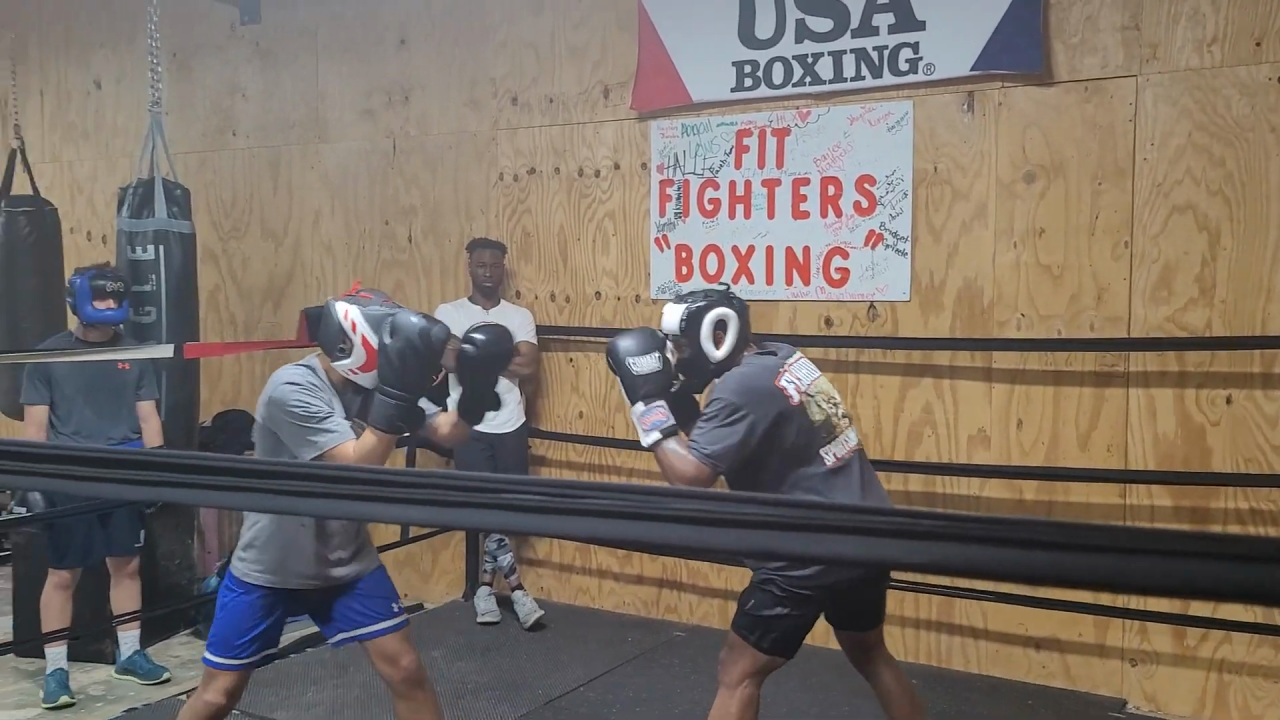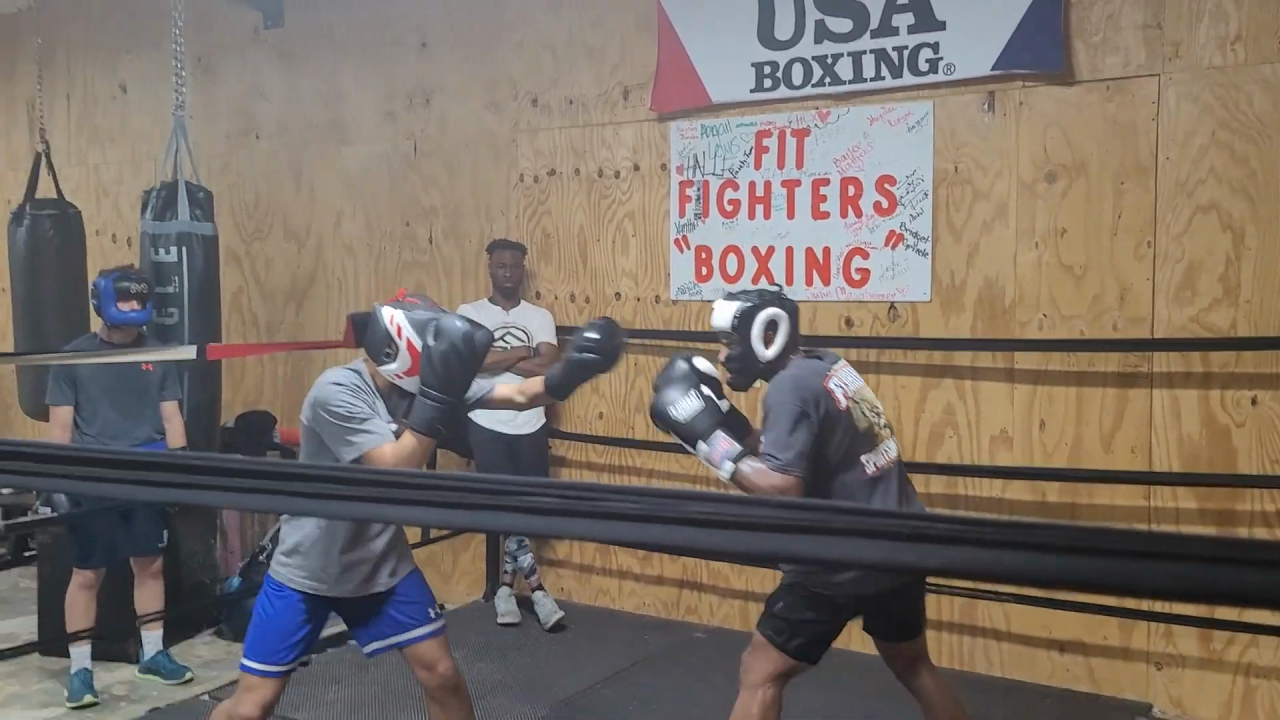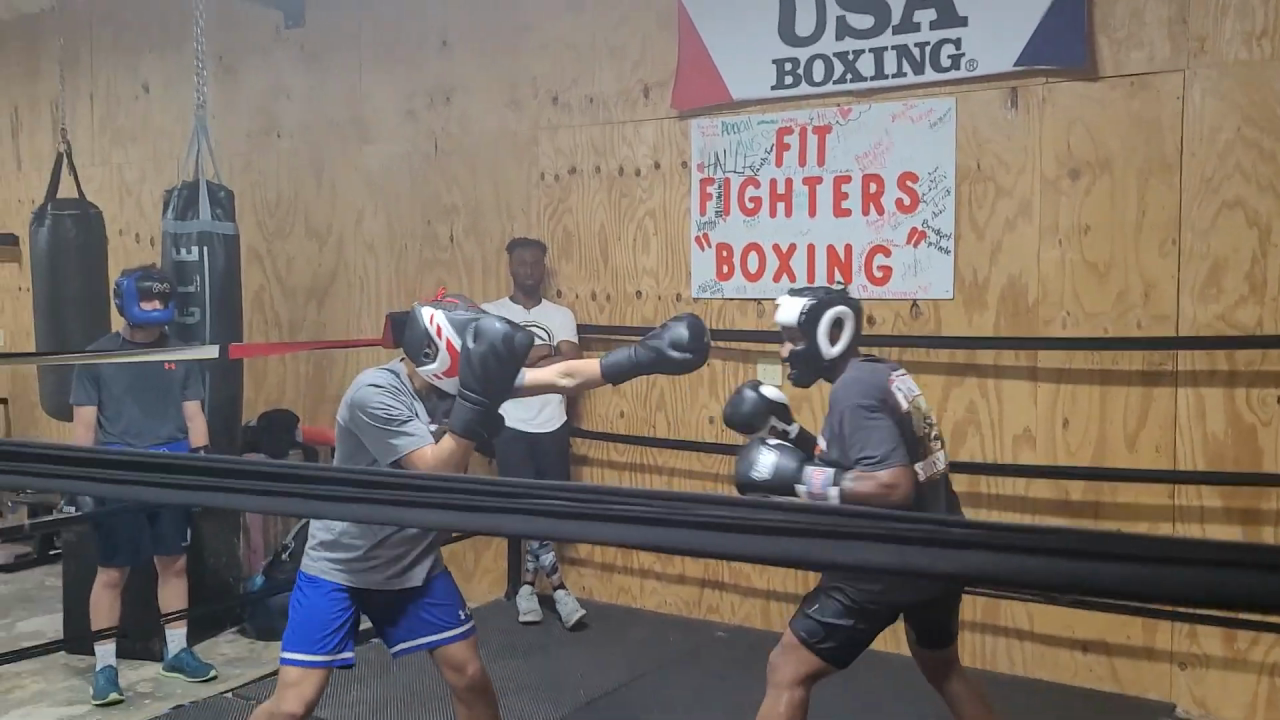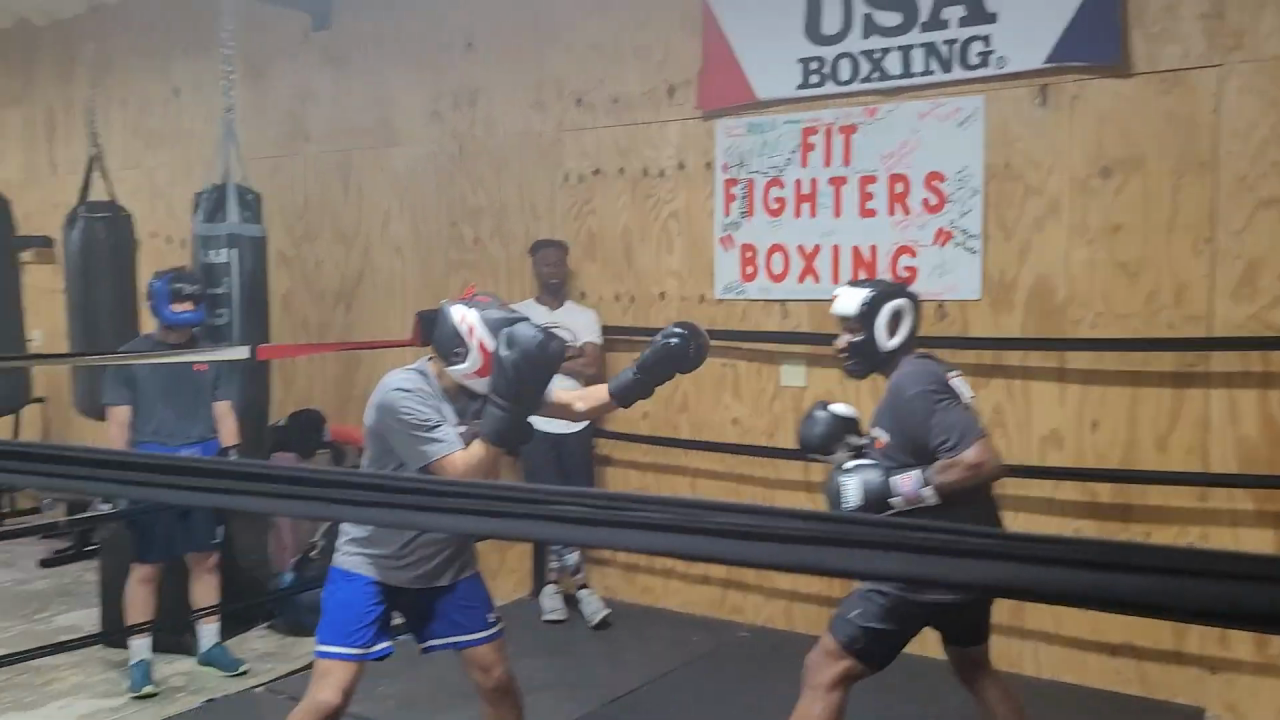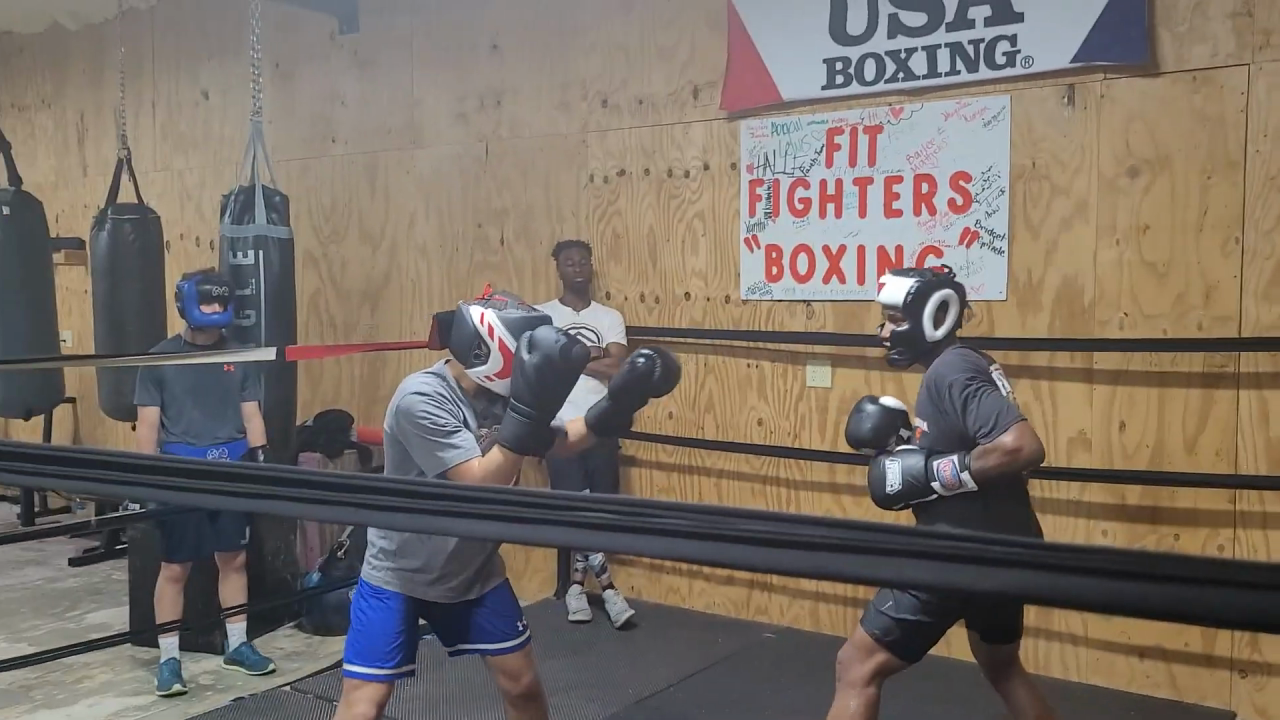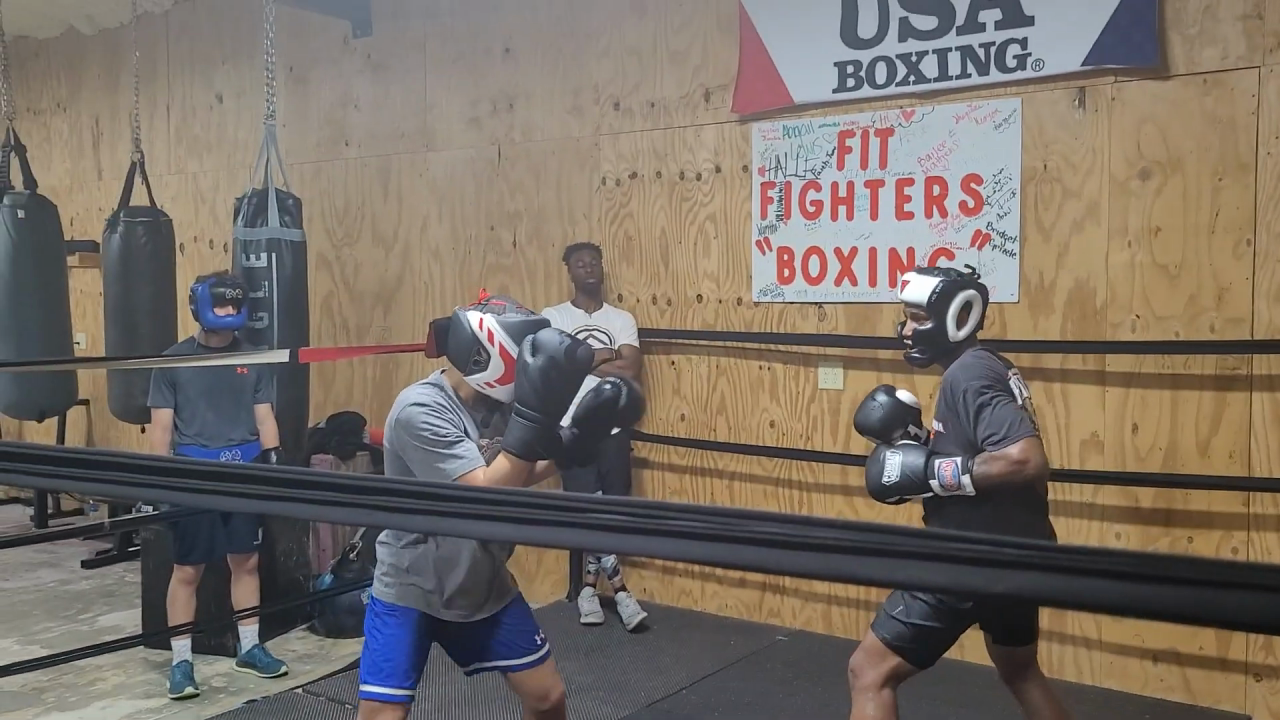
dt=0.1s
person 1, frame 1
left shoulder: (741, 386)
right shoulder: (782, 357)
left elbow: (688, 475)
right elbow: (720, 446)
left wrist: (645, 400)
right wrist: (675, 398)
left knee: (738, 674)
right knee: (869, 653)
person 1, frame 2
left shoulder: (790, 388)
right shoulder: (825, 365)
left elbow: (780, 487)
right elbow: (791, 459)
left wrist: (708, 437)
right wrist: (722, 416)
left knee: (761, 673)
right knee: (912, 666)
person 1, frame 3
left shoulder: (855, 391)
right shoulder: (882, 372)
left elbow: (893, 487)
left wrist: (801, 479)
right wrist: (789, 434)
left knee: (787, 673)
right knee: (942, 670)
person 1, frame 4
left shoulder: (914, 383)
right shoulder: (925, 376)
left elbow: (982, 461)
left wrist: (889, 486)
right wrist: (862, 448)
left knee: (823, 673)
right knee: (973, 668)
person 1, frame 5
left shoulder: (953, 372)
right shoulder: (966, 365)
left elbow: (1023, 448)
left wrist: (930, 473)
right wrist: (907, 441)
left knee: (857, 668)
right knee: (1003, 668)
person 1, frame 6
left shoulder: (970, 375)
right shoulder: (986, 369)
left elbow: (1026, 461)
left wrist: (930, 469)
right wrist: (918, 442)
left knee: (869, 672)
right knee: (1020, 671)
person 2, frame 1
left shoulder: (133, 354)
right shoulder: (49, 355)
left elbow: (147, 415)
right elbow: (35, 423)
left knee: (127, 565)
right knee: (62, 575)
left ankle: (130, 654)
right ankle: (55, 669)
person 2, frame 2
left shoulder: (157, 355)
right shoulder: (75, 356)
left elbow: (171, 415)
right elbow: (61, 424)
left knee: (151, 565)
right knee: (87, 575)
left ankle: (153, 653)
right ankle: (80, 668)
person 2, frame 3
left shoulder: (179, 355)
right shoulder: (98, 356)
left elbow: (193, 414)
right elbow: (84, 424)
left knee: (174, 564)
right knee: (111, 573)
left ankle: (177, 651)
right ankle: (105, 666)
person 2, frame 4
left shoulder: (210, 356)
right shoulder: (131, 357)
left elbow: (224, 415)
right elbow: (118, 423)
left wrist: (233, 461)
left knee: (206, 560)
right knee: (146, 569)
left ankle: (210, 645)
right ankle: (140, 659)
person 2, frame 5
left shoulder: (238, 357)
right shoulder: (160, 358)
left elbow: (251, 416)
right elbow: (147, 424)
left wrist: (260, 461)
left knee: (233, 559)
right knee: (174, 568)
left ankle: (237, 645)
right ankle: (169, 657)
person 2, frame 6
left shoulder: (251, 359)
right shoulder: (174, 360)
left elbow: (264, 417)
right elbow: (161, 426)
left wrist: (274, 462)
left knee: (246, 562)
right knee: (187, 571)
left ankle: (250, 647)
right ankle: (181, 660)
person 3, frame 1
left shoulder: (373, 381)
right shoulder: (291, 389)
left elbow: (449, 432)
right elbow: (357, 468)
left wrist: (477, 385)
right wrist: (399, 389)
left hip: (348, 560)
right hip: (271, 565)
left knee: (405, 671)
person 3, frame 2
left shoulder: (424, 381)
right shoulder: (336, 393)
left elbow: (516, 395)
right elbow: (393, 473)
left wrist: (574, 368)
right wrist: (437, 395)
left hip: (383, 565)
right hip: (305, 571)
left knee: (442, 677)
person 3, frame 3
left shoulder: (459, 382)
right shoulder: (374, 393)
left elbow: (560, 378)
right elbow: (437, 474)
left wrist: (642, 357)
right wrist: (480, 397)
left hip: (413, 565)
right hip: (339, 566)
left knee: (469, 677)
person 3, frame 4
left shoulder: (487, 385)
right shoulder: (404, 392)
left elbow: (576, 405)
right elbow: (467, 479)
left wrist: (650, 369)
right wrist: (511, 402)
left hip: (445, 562)
right hip: (370, 562)
left knee: (496, 679)
person 3, frame 5
left shoulder: (504, 387)
right shoulder: (421, 398)
left elbow: (563, 440)
right elbow: (482, 485)
left wrist: (624, 395)
right wrist: (530, 406)
left hip: (473, 571)
right hip: (397, 576)
left knee: (523, 685)
person 3, frame 6
left shoulder: (497, 400)
right shoulder: (420, 409)
left elbow: (526, 475)
left wrist: (586, 427)
right wrist: (538, 413)
left hip: (484, 586)
right hip: (412, 591)
person 4, frame 1
left shoulder: (520, 316)
right shoulder: (448, 313)
left elbow: (529, 369)
right elbow: (450, 359)
left hip: (510, 425)
right hip: (468, 425)
left ankle: (486, 586)
right ankle: (517, 588)
person 4, frame 2
left shoulder: (541, 317)
right shoulder: (469, 314)
left elbow: (550, 369)
left wrist: (496, 359)
right wrist: (522, 353)
left hip: (530, 426)
right hip: (487, 425)
left ankle: (506, 587)
right ankle: (536, 589)
person 4, frame 3
left shoulder: (562, 315)
right shoulder: (491, 313)
right wrist: (544, 351)
left hip: (551, 425)
right hip: (510, 424)
left ankle: (528, 585)
right ankle: (558, 587)
person 4, frame 4
left shoulder: (585, 316)
right shoulder: (515, 314)
left elbow: (595, 369)
right wrist: (568, 353)
left hip: (576, 425)
right hip: (534, 425)
left ankle: (553, 584)
right ankle: (581, 588)
person 4, frame 5
left shoulder: (610, 317)
right shoulder: (540, 315)
left elbow: (619, 369)
right wrist: (592, 353)
left ankle: (578, 585)
right ankle: (607, 588)
person 4, frame 6
left shoulder: (622, 319)
right shoulder: (552, 318)
left elbow: (630, 371)
right wrist: (605, 355)
left hip: (612, 428)
right hip: (570, 427)
left ankle: (589, 587)
right ankle: (619, 590)
